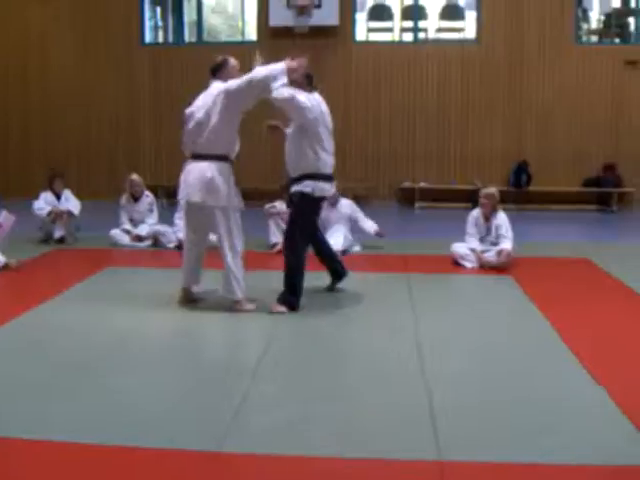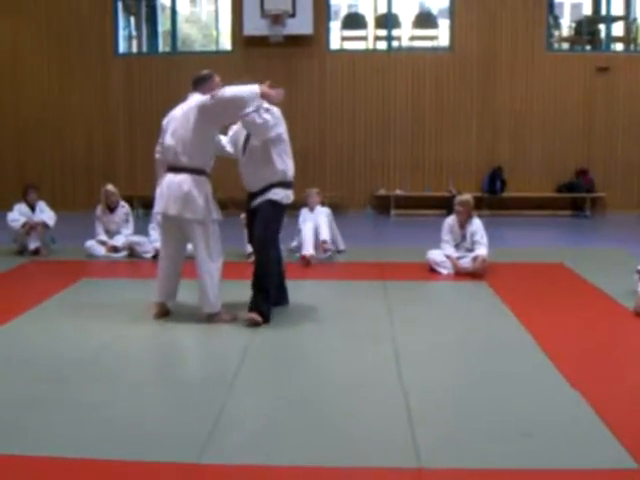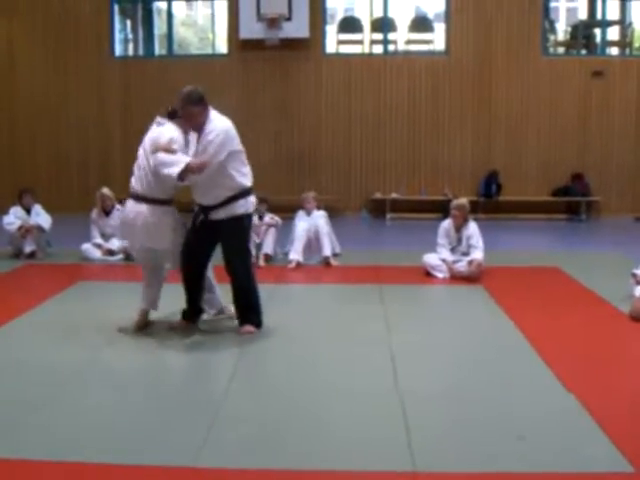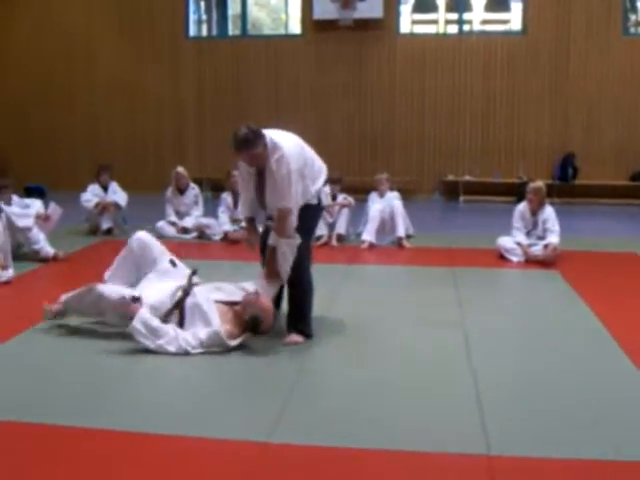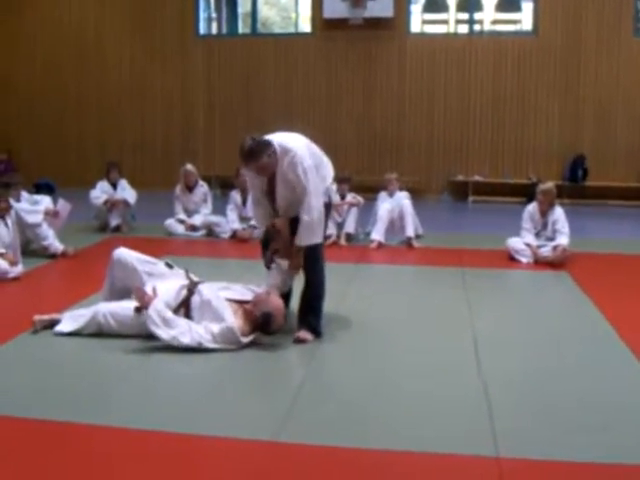
dt=1s
person 1, frame 1
left shoulder: (200, 101)
right shoulder: (227, 92)
left elbow: (188, 140)
right elbow: (254, 81)
right wrist: (287, 67)
left hip: (195, 170)
right hip: (215, 173)
left knee: (195, 237)
right knee: (231, 240)
left ankle: (187, 290)
right ankle: (238, 298)
person 1, frame 2
left shoulder: (175, 112)
right shoulder: (204, 106)
left elbow: (160, 153)
right elbow: (226, 96)
right wrist: (261, 92)
left hip: (169, 185)
right hip: (192, 186)
left knee: (170, 250)
right knee: (208, 251)
left ankle: (162, 303)
right ankle: (212, 309)
person 1, frame 3
left shoulder: (157, 131)
right shoulder: (171, 135)
right elbow: (162, 159)
right wrist: (187, 166)
left hip: (134, 212)
right hip: (155, 214)
left knee: (153, 266)
left ankle: (144, 314)
right ankle: (215, 307)
person 1, frame 4
left shoulder: (219, 334)
right shoulder: (254, 298)
left elbow: (173, 341)
left wrist: (137, 316)
left hip: (165, 308)
right hip: (187, 286)
left knee: (105, 293)
right knee: (141, 240)
left ankle: (66, 305)
person 1, frame 5
left shoulder: (231, 330)
right shoulder: (257, 298)
left elbow: (184, 334)
left wrist: (151, 307)
left hip: (167, 308)
right hip: (186, 283)
left knee: (100, 314)
right knee: (121, 257)
left ankle: (58, 319)
right ankle: (114, 305)
person 2, frame 1
left shoulder: (310, 103)
right shoulder: (307, 105)
left elbow: (282, 96)
right wrist: (283, 132)
left hip: (311, 184)
right hip: (309, 182)
left knee: (294, 239)
right knee: (309, 232)
left ankle: (289, 299)
right ankle: (337, 271)
person 2, frame 2
left shoulder: (271, 114)
right shoulder: (244, 123)
left elbow: (258, 125)
right elbow: (228, 145)
left hip: (274, 192)
right hip: (256, 193)
left knee: (264, 245)
right knee: (263, 245)
left ankle: (259, 306)
right ankle: (277, 295)
person 2, frame 3
left shoulder: (219, 130)
right shoulder: (203, 128)
left elbow: (199, 169)
left hip: (234, 207)
right hip: (208, 208)
left knee: (238, 265)
right knee: (191, 259)
left ankle: (251, 319)
right ankle: (192, 314)
person 2, frame 4
left shoulder: (285, 153)
right shoulder: (250, 155)
left elbow: (287, 209)
right elbow: (247, 189)
left wrist: (274, 251)
right wrist: (250, 222)
left hip: (307, 197)
right hip: (279, 200)
left knee: (296, 257)
right knee: (266, 249)
left ankle: (300, 327)
person 2, frame 5
left shoulder: (297, 156)
right shoulder: (256, 161)
left elbow: (312, 209)
right elbow: (259, 201)
left wrist: (299, 251)
right wrist: (274, 234)
left hip: (315, 194)
right hip: (283, 201)
left knee: (311, 257)
right knee: (270, 248)
left ankle: (310, 325)
